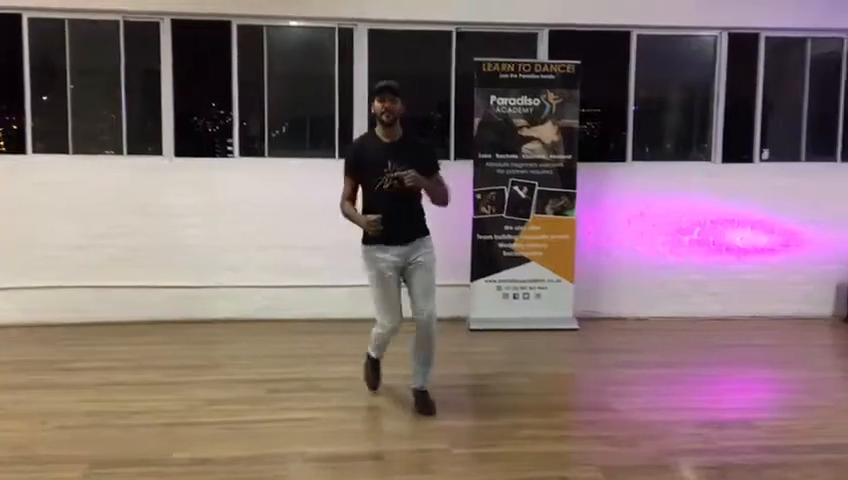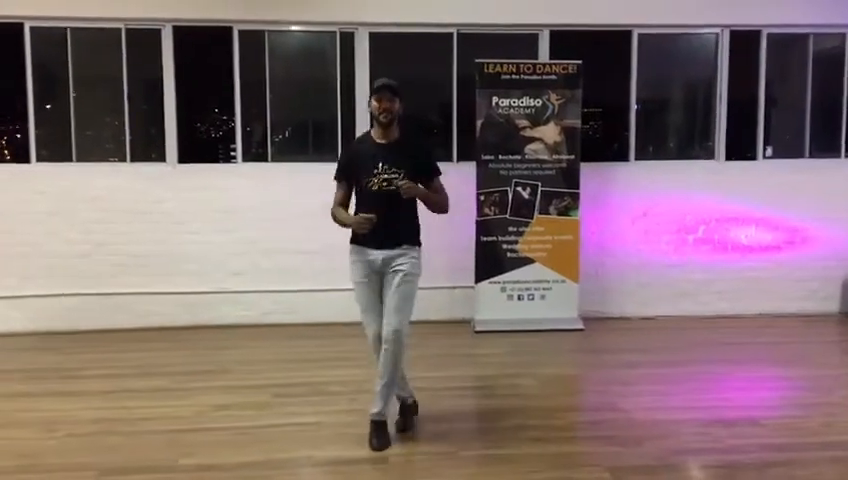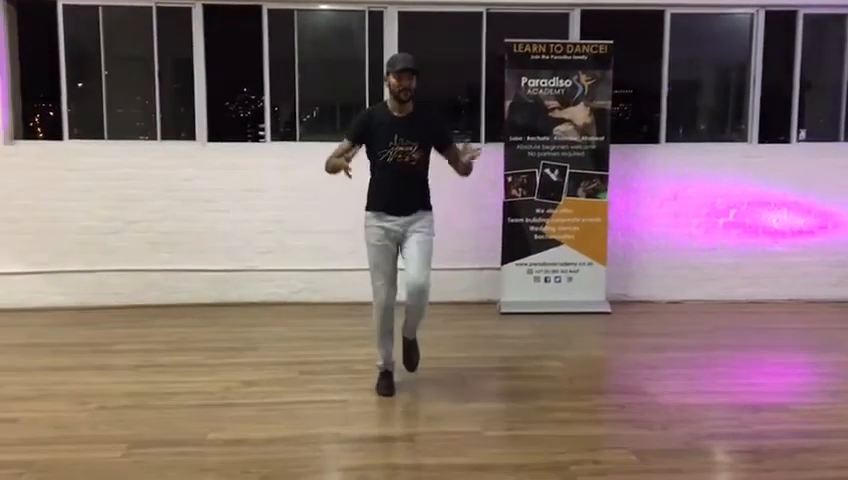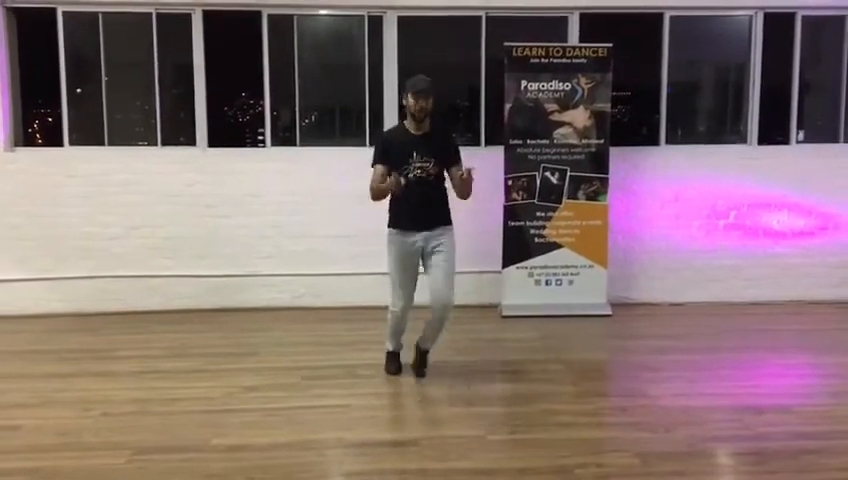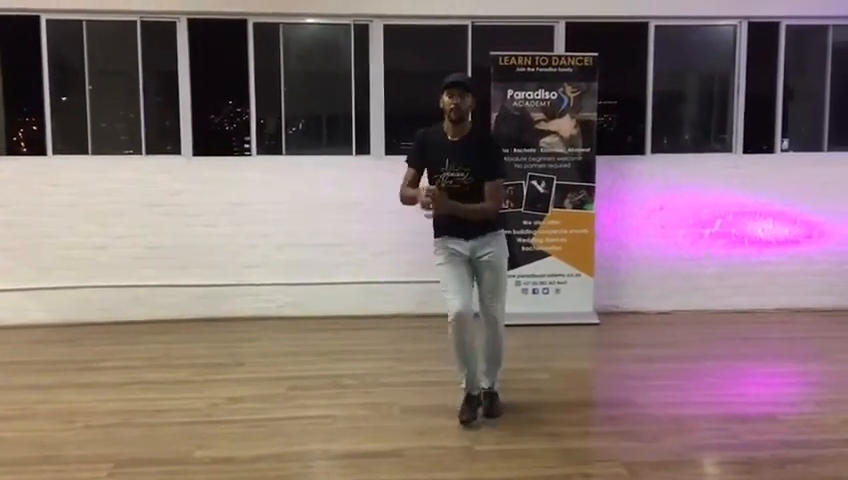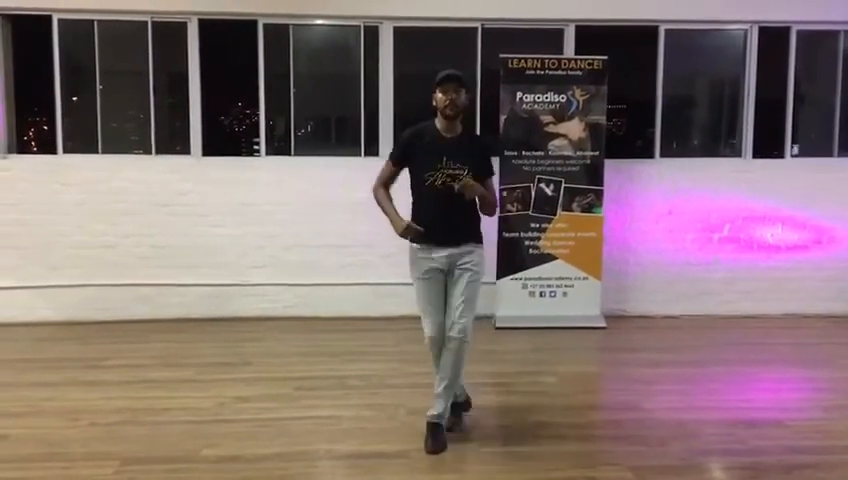
dt=0.7s
person 1, frame 1
left shoulder: (419, 149)
right shoulder: (360, 148)
left elbow: (443, 199)
right elbow: (346, 201)
left wrist: (425, 184)
right wrist: (361, 221)
left hip: (418, 245)
right hip: (378, 249)
left knee: (426, 317)
right knee: (389, 323)
left ankle: (420, 386)
right ankle: (374, 356)
person 1, frame 2
left shoulder: (418, 150)
right shoulder: (354, 151)
left elbow: (443, 206)
right elbow: (336, 208)
left wrist: (420, 191)
right wrist: (352, 221)
left hip: (405, 253)
right hip: (364, 253)
left knee: (395, 332)
right knee: (376, 334)
left ankle: (379, 415)
right ankle: (406, 400)
person 1, frame 3
left shoulder: (430, 121)
right shoulder: (370, 119)
left elbow: (461, 169)
right elbow: (330, 163)
left wrist: (466, 159)
right wrist: (339, 161)
left hip: (419, 217)
right hip: (379, 218)
left knee: (419, 283)
right knee: (383, 296)
left ankle: (409, 336)
right ankle: (385, 366)
person 1, frame 4
left shoulder: (444, 140)
right shoulder: (389, 140)
left elbow: (462, 193)
right elbow: (373, 193)
left wrist: (465, 182)
right wrist: (387, 186)
left hip: (440, 231)
right hip: (402, 233)
left knee: (442, 301)
right knee: (400, 303)
left ankle: (423, 346)
right ankle: (393, 349)
person 1, frame 5
left shoulder: (486, 145)
right shoulder: (425, 140)
left elbow: (494, 206)
right elbow: (404, 192)
left wrist: (451, 206)
right wrist: (423, 196)
left hip: (489, 241)
right hip: (449, 242)
left knee: (493, 319)
right knee: (459, 313)
left ankle: (490, 387)
right ankle: (471, 389)
person 1, frame 6
left shoulder: (478, 147)
right shoulder: (415, 138)
left elbow: (492, 208)
right elbow: (380, 185)
left wrist: (479, 191)
right wrist: (395, 220)
left hip: (469, 251)
right hip: (425, 250)
left knee: (459, 332)
right knee: (435, 332)
left ankle: (437, 416)
right ankle: (456, 395)
